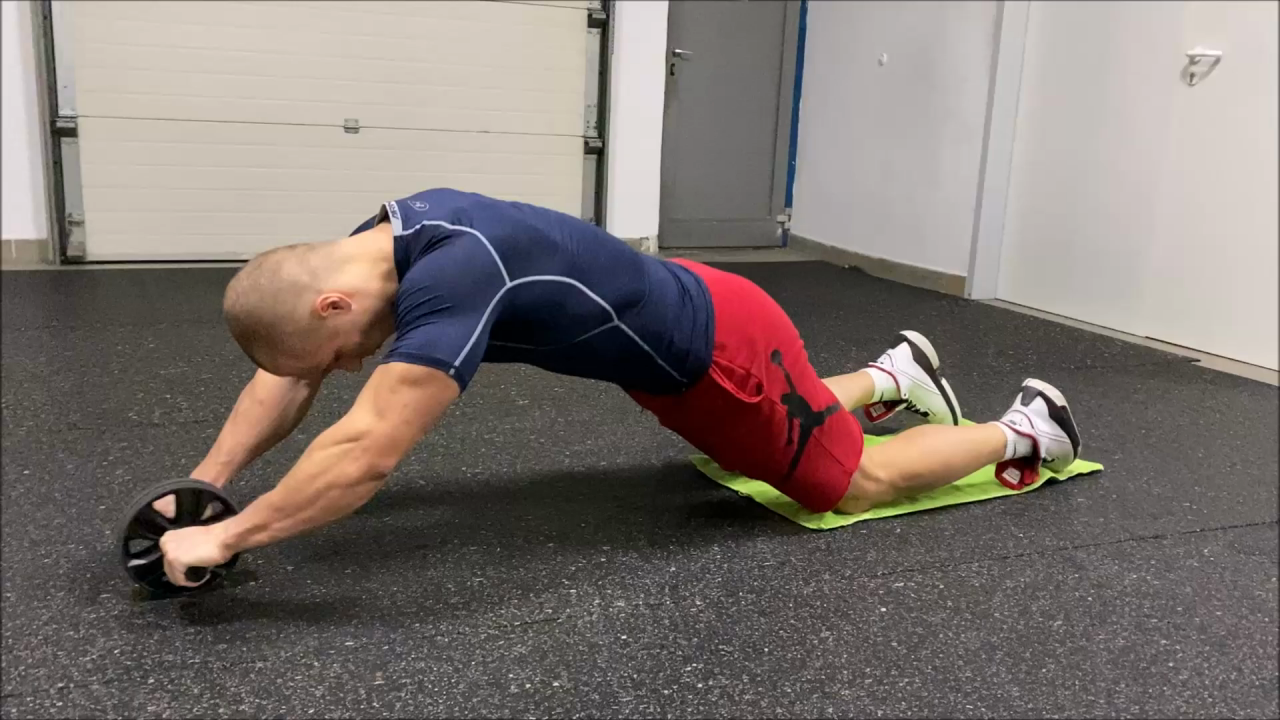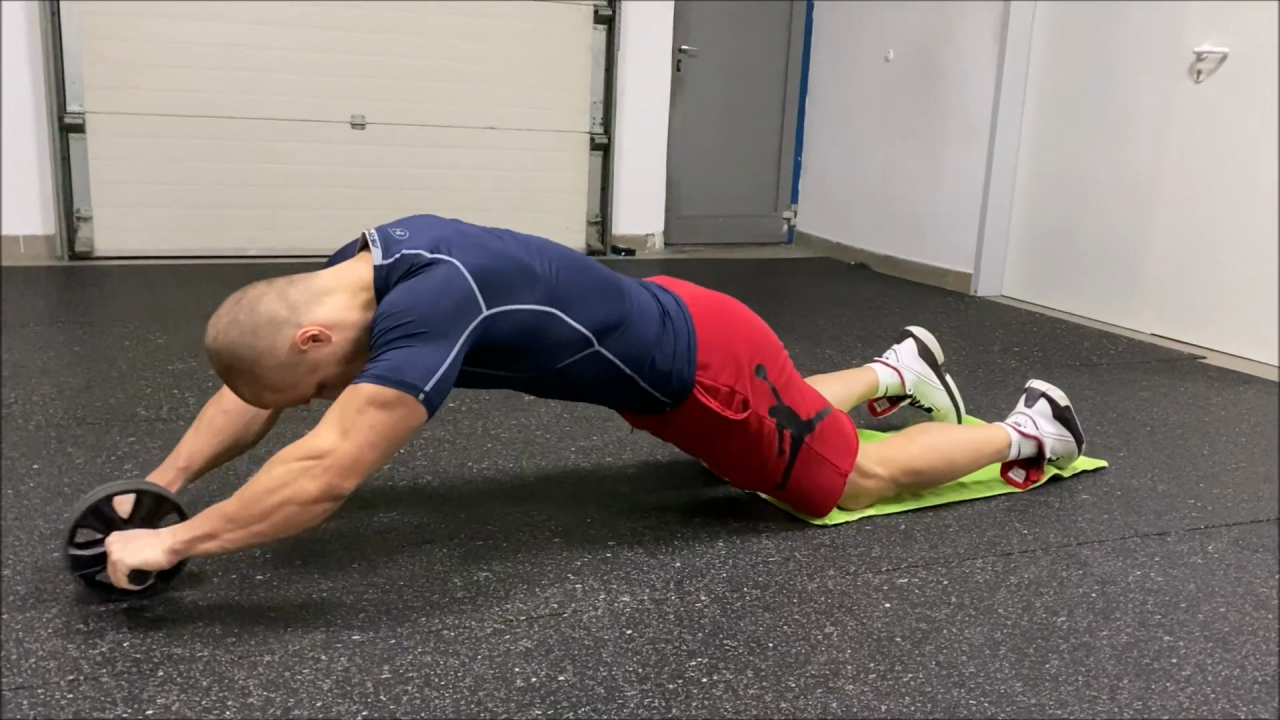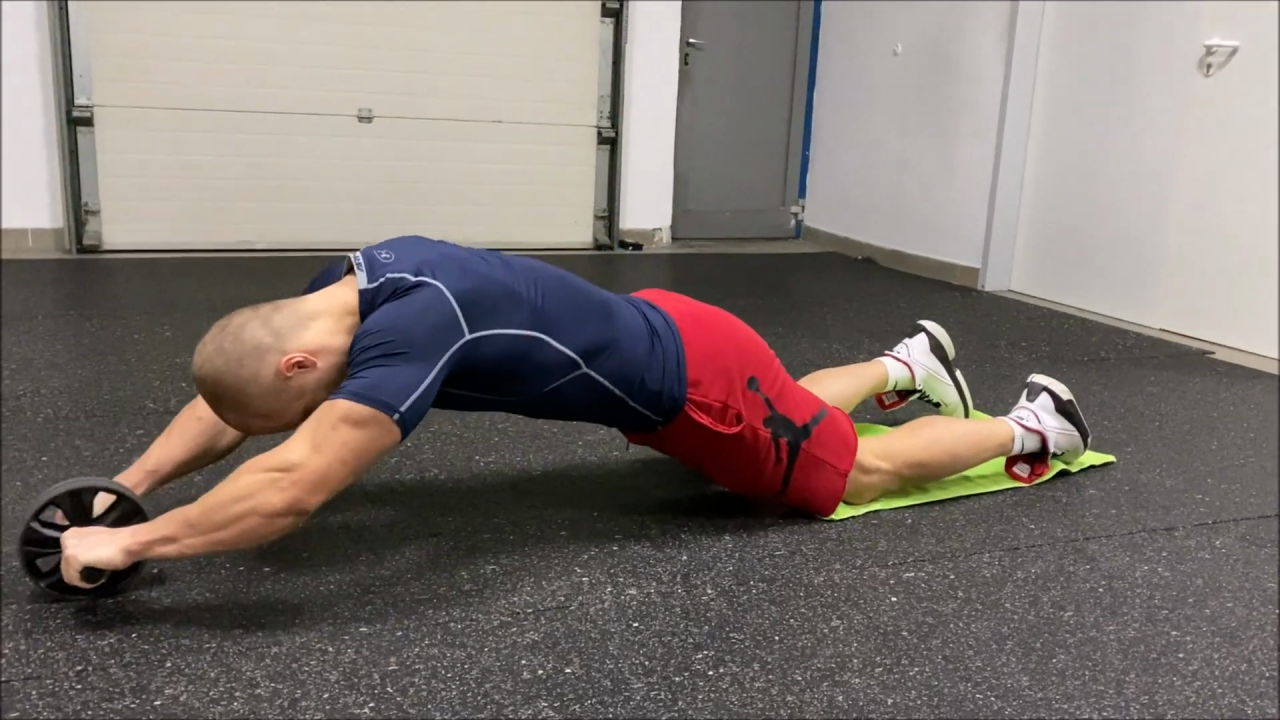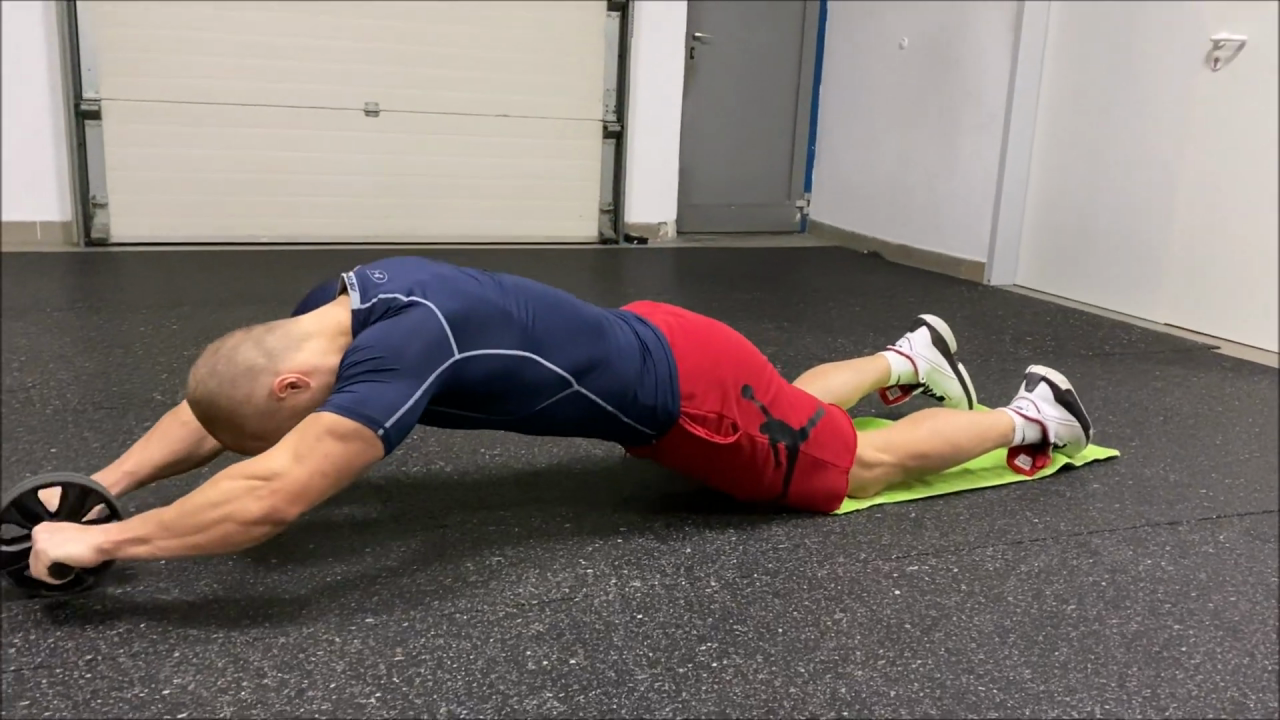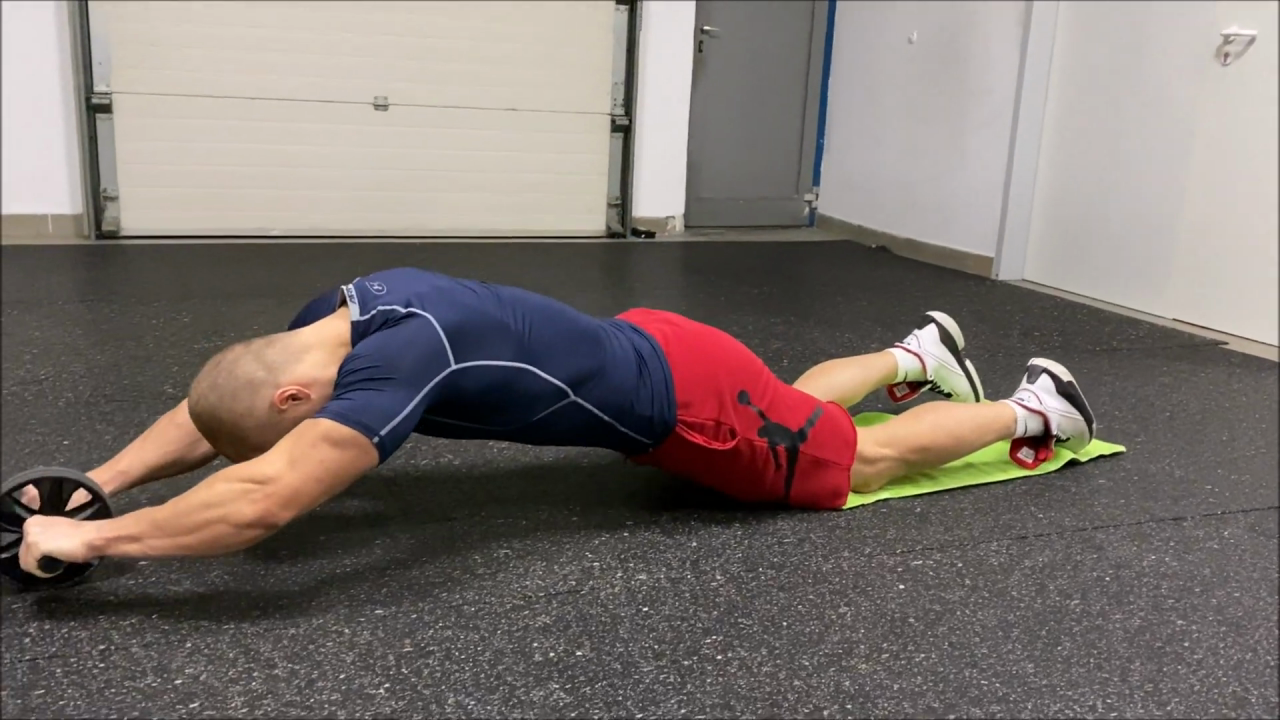
dt=0.2s
person 1, frame 1
left shoulder: (449, 274)
right shoulder: (377, 250)
left elbow: (369, 453)
right elbow: (284, 375)
left wrist: (229, 535)
right wrist: (208, 478)
left hip: (719, 342)
right hip: (672, 338)
left knee: (855, 483)
right knee: (794, 428)
left ankle: (1022, 431)
right ankle: (892, 374)
person 1, frame 2
left shoulder: (427, 301)
right shoulder: (356, 274)
left elbow: (329, 472)
right elbow: (253, 389)
left wrist: (175, 542)
right wrist: (163, 481)
left hip: (702, 361)
right hip: (659, 334)
left knee: (856, 478)
right knee: (790, 427)
left ankle: (1028, 431)
right ankle: (895, 368)
person 1, frame 3
left shoulder: (410, 323)
right shoulder: (349, 289)
left elbow: (297, 485)
right elbow: (226, 401)
left wrist: (132, 542)
right wrist: (127, 484)
left hip: (691, 376)
right hip: (651, 339)
left knee: (857, 473)
right knee: (797, 419)
left ankle: (1029, 424)
right ankle: (907, 363)
person 1, frame 4
left shoulder: (402, 344)
right shoulder: (338, 305)
left elbow: (274, 494)
right elbow: (214, 410)
left wrist: (101, 542)
right wrist: (103, 484)
left hip: (687, 391)
right hip: (646, 349)
left knee: (858, 464)
right knee: (798, 411)
left ankle: (1032, 416)
right ankle: (912, 357)
person 1, frame 5
left shoulder: (397, 356)
right shoulder: (341, 313)
left elbow: (267, 498)
right elbow: (208, 410)
left wrist: (90, 538)
right wrist: (97, 480)
left hip: (683, 398)
right hip: (645, 353)
left knee: (863, 458)
right knee: (801, 407)
left ankle: (1034, 410)
right ankle: (918, 353)
